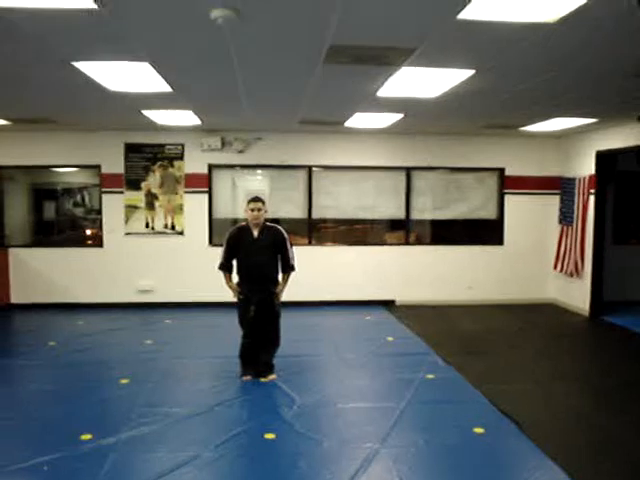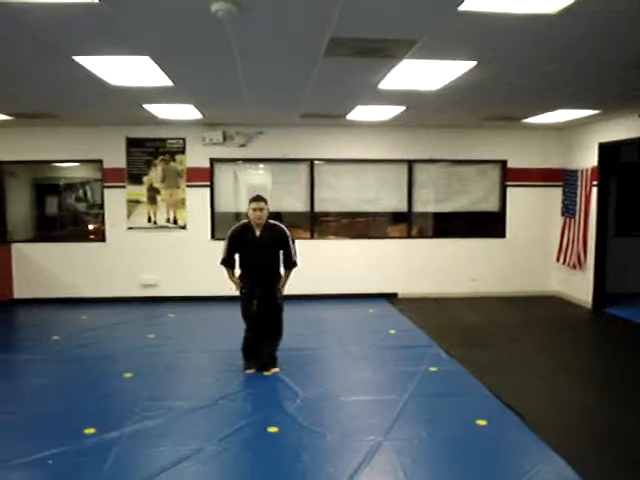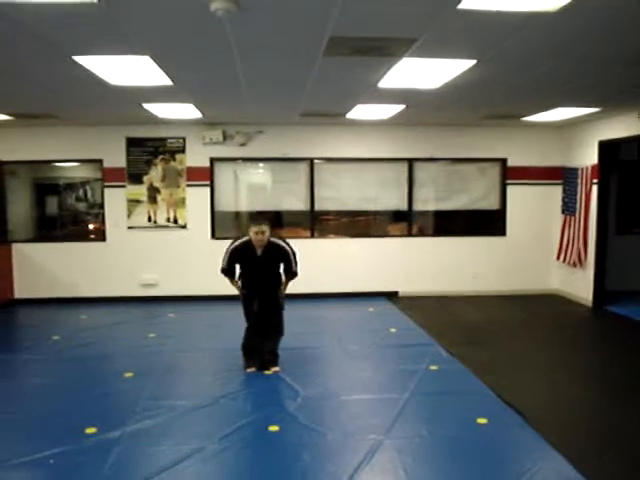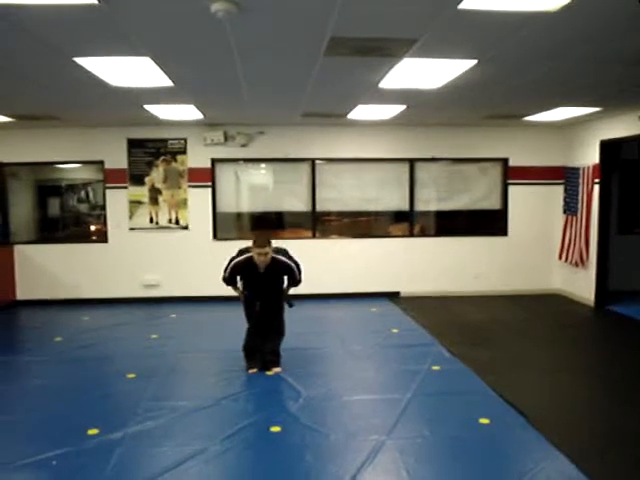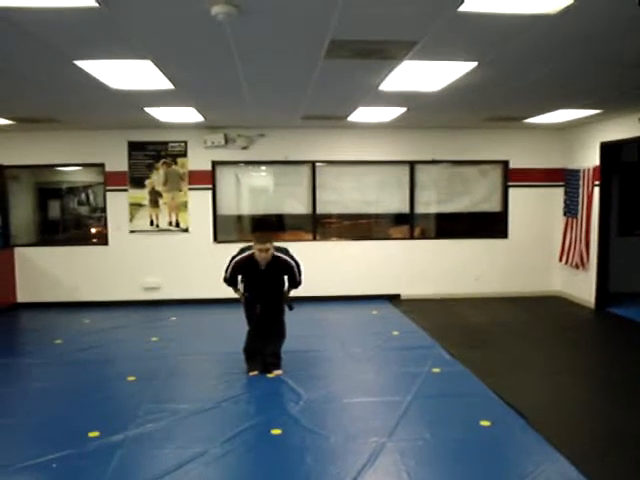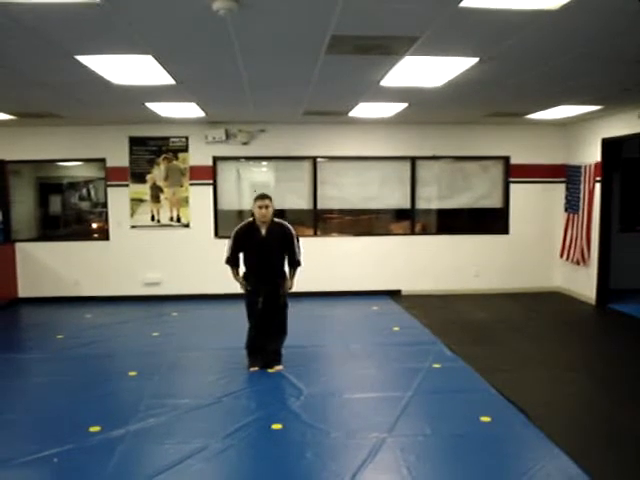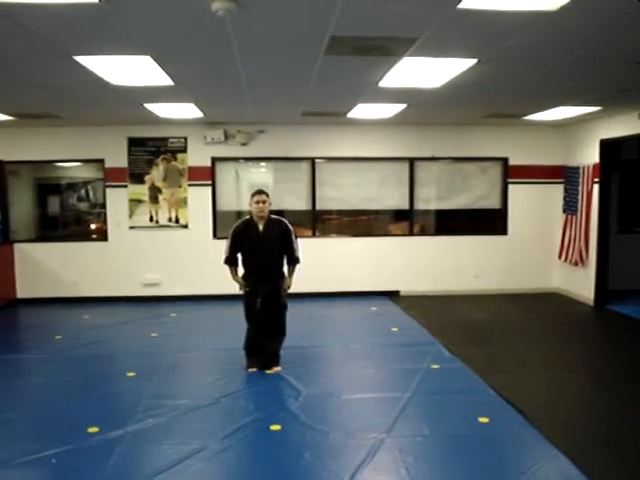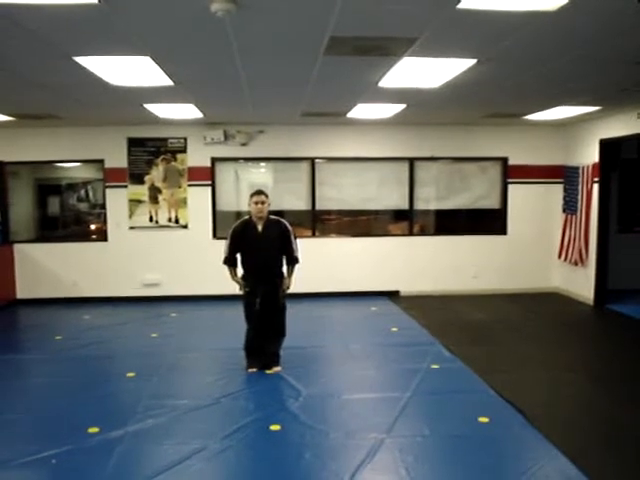
dt=0.3s
person 1, frame 1
left shoulder: (277, 233)
right shoulder: (236, 234)
left elbow: (288, 261)
right elbow: (226, 261)
left wrist: (282, 286)
right wrist: (231, 285)
left hip: (270, 292)
right hip: (246, 292)
left knee: (270, 333)
right knee: (249, 332)
left ankle: (265, 368)
right ankle: (248, 369)
person 1, frame 2
left shoulder: (279, 230)
right shoulder: (237, 231)
left elbow: (290, 258)
right elbow: (228, 258)
left wrist: (283, 281)
right wrist: (233, 279)
left hip: (272, 286)
right hip: (248, 286)
left knee: (273, 326)
right knee: (252, 325)
left ankle: (269, 362)
right ankle: (251, 362)
person 1, frame 3
left shoulder: (281, 247)
right shoulder: (238, 247)
left elbow: (292, 269)
right elbow: (226, 267)
left wrist: (284, 287)
right wrist: (236, 285)
left hip: (272, 291)
right hip: (250, 291)
left knee: (274, 325)
right knee: (253, 325)
left ankle: (270, 361)
right ankle: (251, 361)
person 1, frame 4
left shoulder: (284, 262)
right shoulder: (240, 261)
left elbow: (296, 278)
right elbow: (228, 277)
left wrist: (285, 292)
right wrist: (239, 291)
left hip: (274, 294)
right hip: (251, 294)
left knee: (276, 327)
right knee: (254, 326)
left ankle: (272, 362)
right ankle: (253, 362)
person 1, frame 5
left shoulder: (285, 259)
right shoulder: (241, 259)
left elbow: (295, 278)
right elbow: (229, 277)
left wrist: (287, 293)
right wrist: (239, 292)
left hip: (275, 295)
right hip: (252, 295)
left knee: (277, 328)
right knee: (255, 328)
left ankle: (272, 364)
right ankle: (253, 364)
person 1, frame 6
left shoulder: (285, 229)
right shoulder: (242, 230)
left elbow: (294, 256)
right elbow: (232, 255)
left wrist: (290, 280)
right wrist: (238, 278)
left hip: (277, 284)
right hip: (253, 285)
left knee: (278, 323)
right knee: (256, 323)
left ankle: (274, 359)
right ankle: (254, 360)
person 1, frame 7
left shoulder: (282, 226)
right shoulder: (241, 228)
left elbow: (293, 253)
right elbow: (231, 254)
left wrist: (289, 277)
right wrist: (236, 278)
left hip: (276, 283)
right hip: (252, 284)
left knee: (276, 324)
right knee: (254, 324)
left ankle: (272, 360)
right ankle: (253, 361)
person 1, frame 8
left shoulder: (281, 226)
right shoulder: (240, 228)
left elbow: (291, 253)
right elbow: (230, 255)
left wrist: (288, 277)
right wrist: (235, 278)
left hip: (275, 283)
right hip: (251, 284)
left knee: (276, 324)
right knee: (254, 324)
left ankle: (272, 360)
right ankle: (253, 361)
